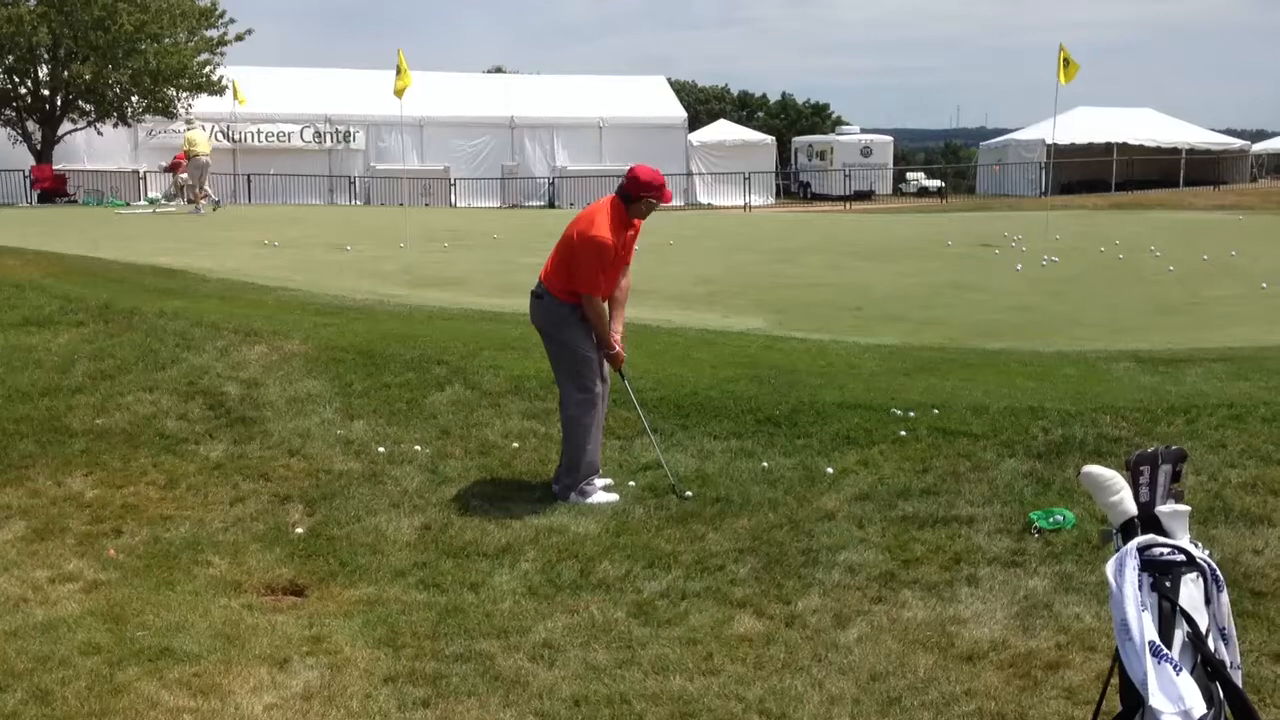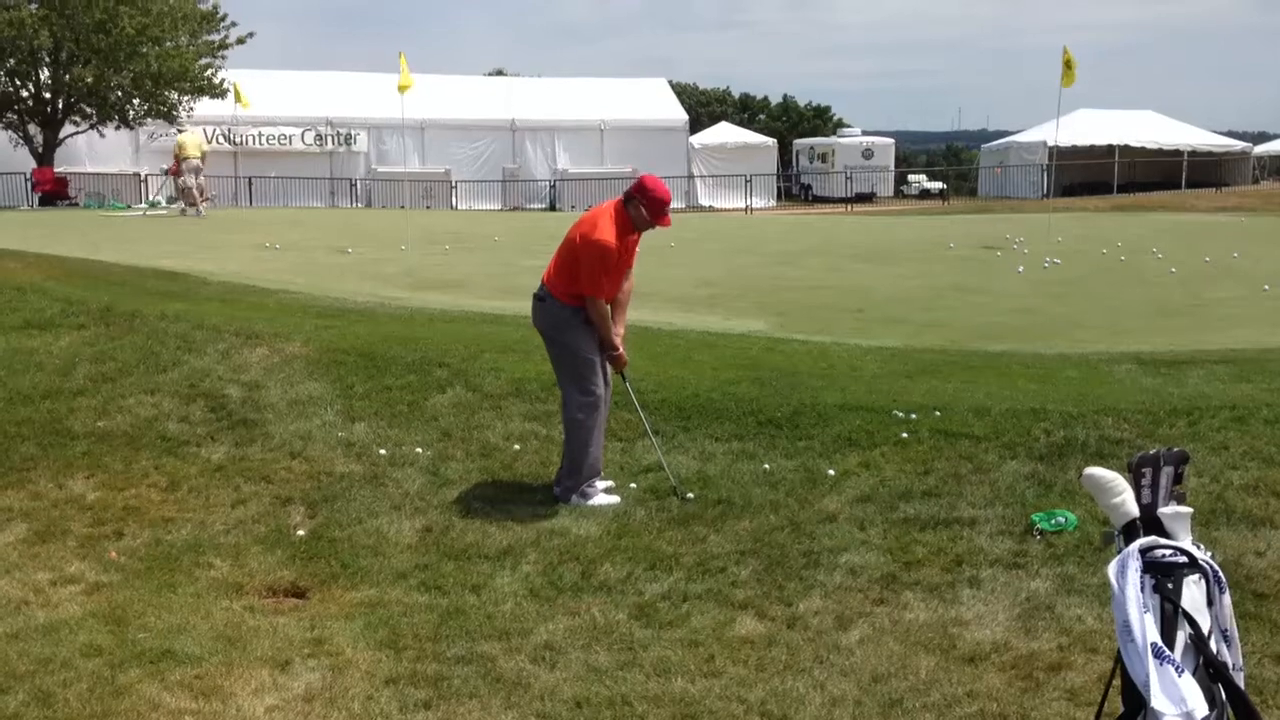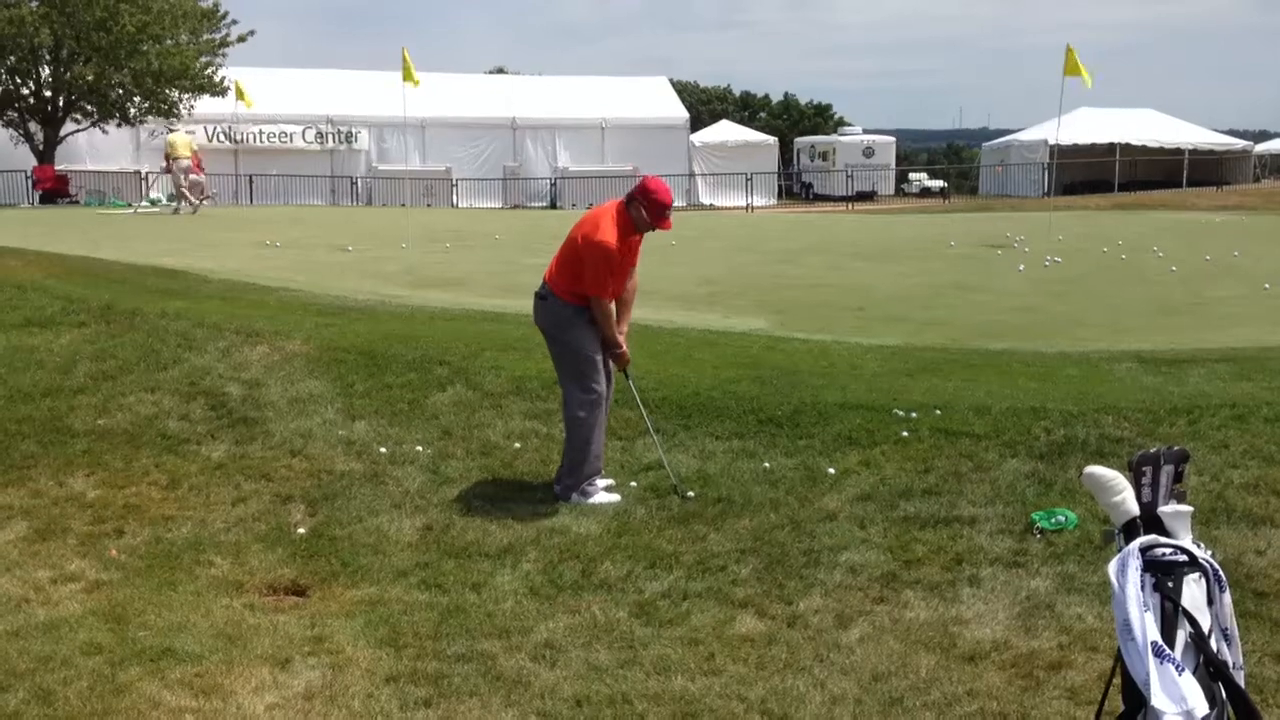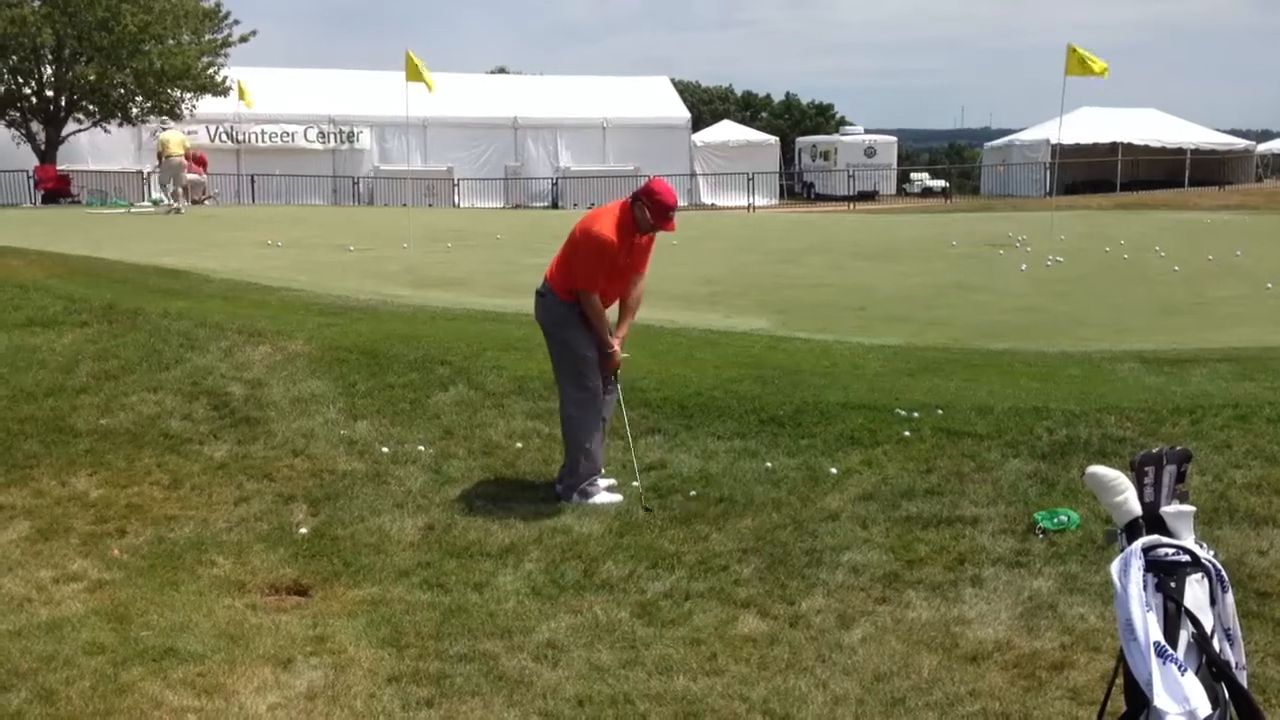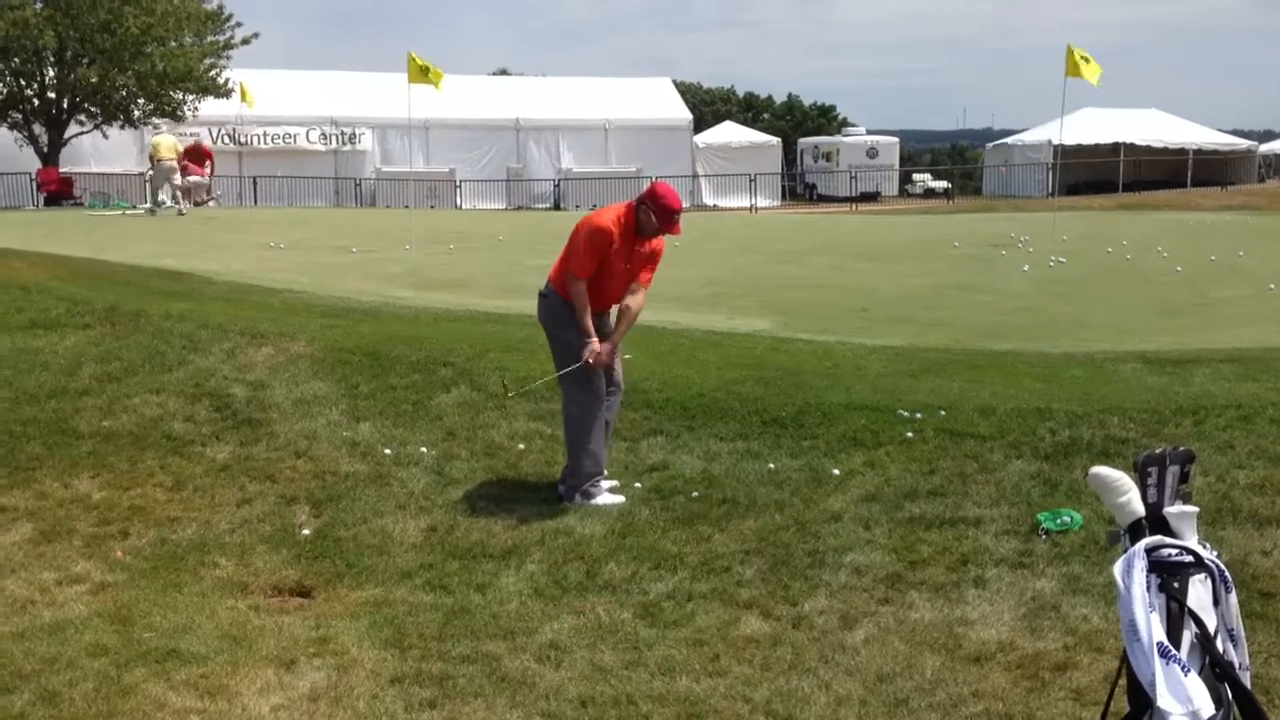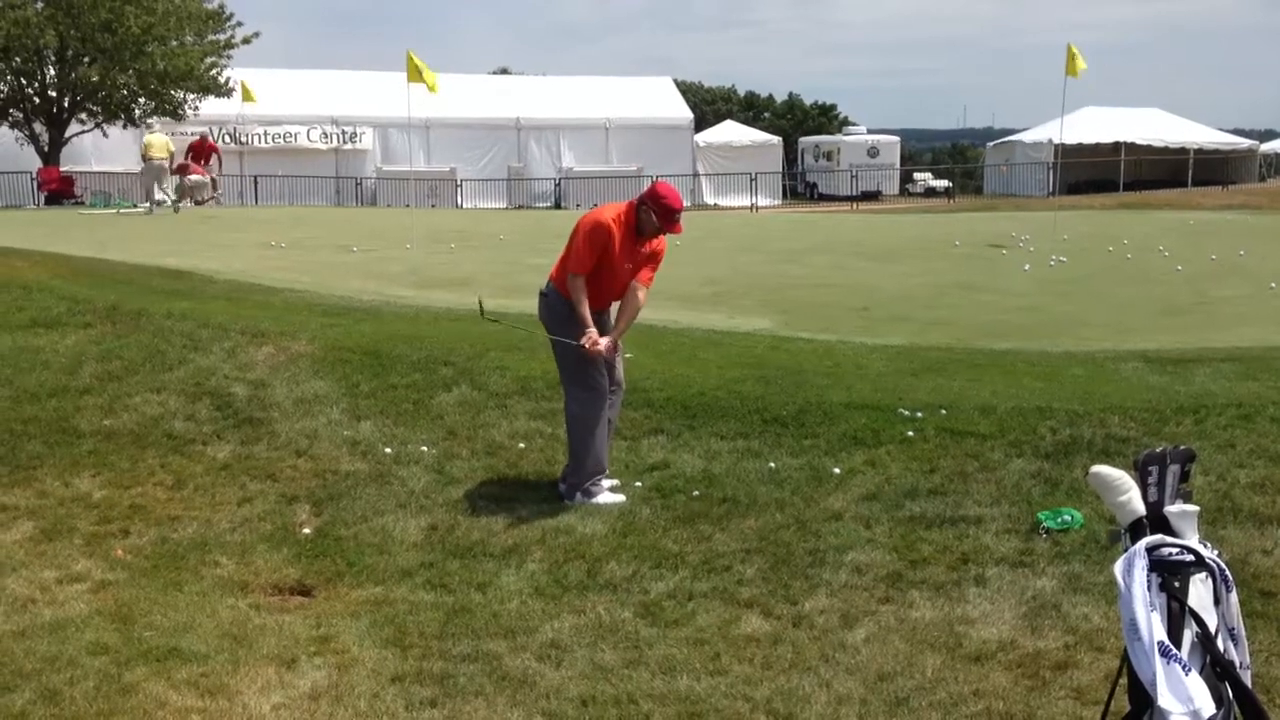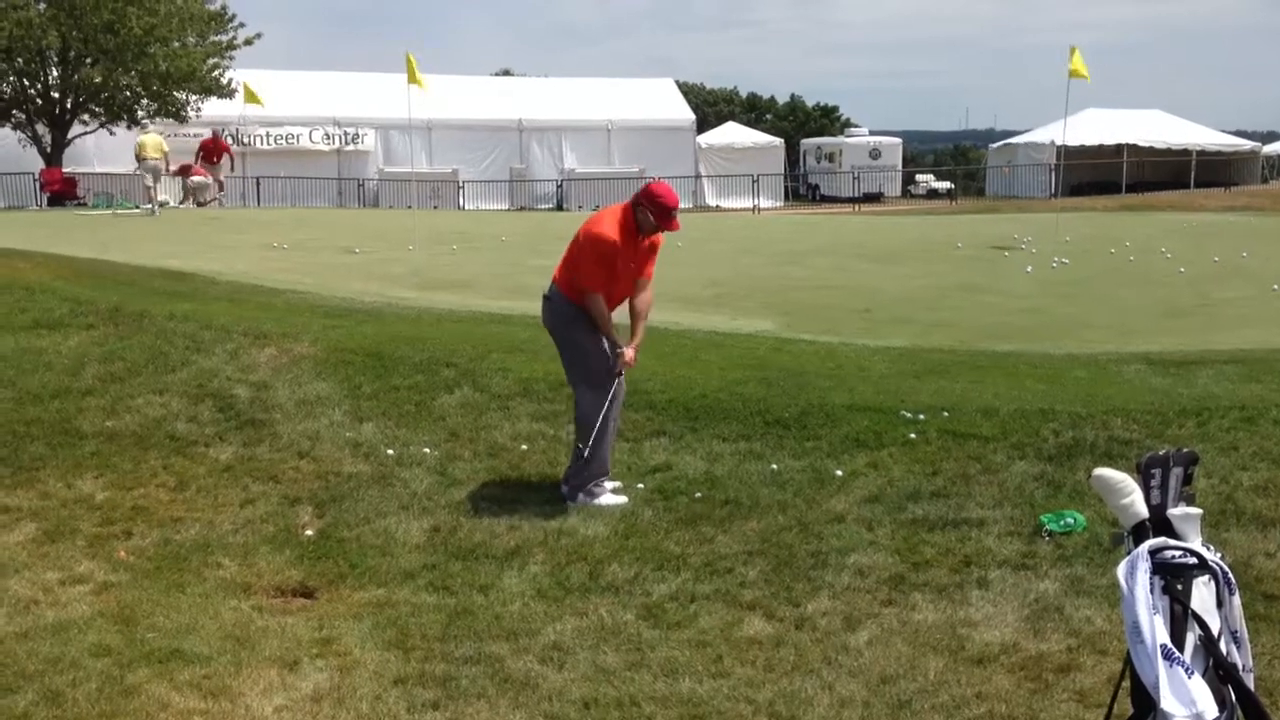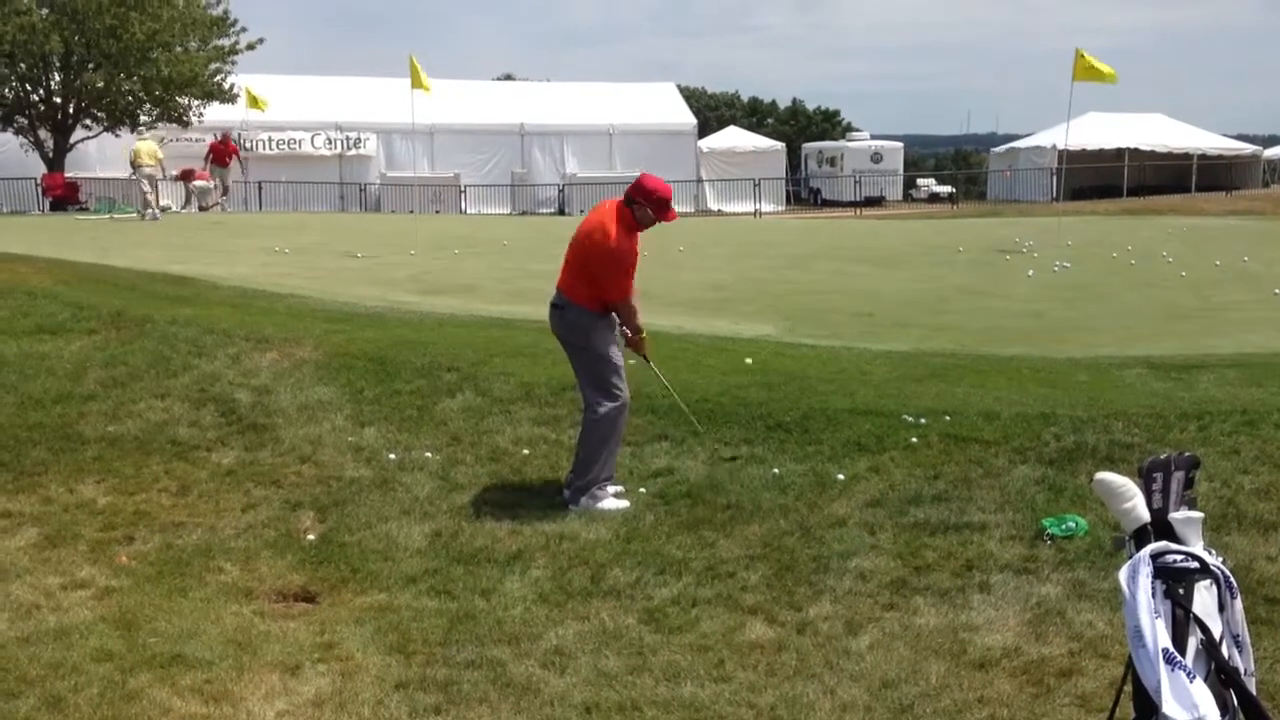
dt=0.2s
person 1, frame 1
left shoulder: (630, 221)
right shoulder: (598, 234)
left elbow: (621, 275)
right elbow: (591, 297)
left wrist: (616, 330)
right wrist: (608, 346)
left hip: (577, 306)
right hip: (558, 308)
left knee: (597, 387)
right knee: (584, 393)
left ankle: (581, 471)
right ankle: (574, 485)
person 1, frame 2
left shoulder: (631, 224)
right shoulder: (601, 237)
left elbow: (624, 278)
right elbow: (595, 300)
left wrist: (618, 332)
right wrist: (611, 347)
left hip: (580, 308)
right hip: (561, 310)
left knee: (599, 389)
right knee: (587, 395)
left ankle: (582, 473)
right ankle: (576, 487)
person 1, frame 3
left shoulder: (633, 223)
right shoulder: (603, 238)
left elbow: (628, 277)
right elbow: (600, 300)
left wrist: (622, 332)
right wrist: (615, 345)
left hip: (583, 307)
right hip: (562, 309)
left knee: (600, 387)
right knee: (588, 393)
left ankle: (582, 472)
right ankle: (576, 485)
person 1, frame 4
left shoulder: (643, 229)
right shoulder: (601, 233)
left elbow: (635, 284)
right elbow: (588, 295)
left wrist: (619, 336)
right wrist: (607, 346)
left hip: (587, 307)
right hip: (563, 307)
left knee: (605, 386)
right knee: (585, 393)
left ankle: (582, 471)
right ankle: (578, 485)
person 1, frame 5
left shoulder: (655, 243)
right shoulder: (602, 226)
left elbow: (636, 294)
right elbow: (576, 282)
left wrist: (611, 344)
right wrist: (590, 338)
left hip: (597, 309)
right hip: (564, 307)
left knee: (610, 388)
right knee: (586, 394)
left ankle: (586, 472)
right ankle: (582, 486)
person 1, frame 6
left shoulder: (656, 244)
right shoulder: (601, 223)
left elbow: (637, 292)
right elbow: (574, 277)
left wrist: (612, 338)
right wrist: (588, 329)
left hip: (598, 308)
right hip: (565, 305)
left knee: (612, 387)
right knee: (590, 392)
left ankle: (585, 471)
right ankle: (582, 485)
person 1, frame 7
left shoulder: (651, 238)
right shoulder: (603, 233)
left elbow: (642, 289)
right elbow: (592, 296)
left wrist: (634, 344)
right wrist: (616, 345)
left hip: (595, 310)
right hip: (569, 309)
left knee: (612, 389)
right knee: (598, 394)
left ankle: (586, 474)
right ankle: (585, 486)
person 1, frame 8
left shoulder: (624, 215)
right shoulder: (611, 241)
left elbow: (624, 284)
right elbow: (621, 301)
left wrist: (632, 328)
right wrist: (637, 333)
left hip: (588, 310)
right hip: (579, 316)
left knee: (605, 395)
right knee: (612, 398)
left ankle: (585, 478)
right ankle: (586, 490)
